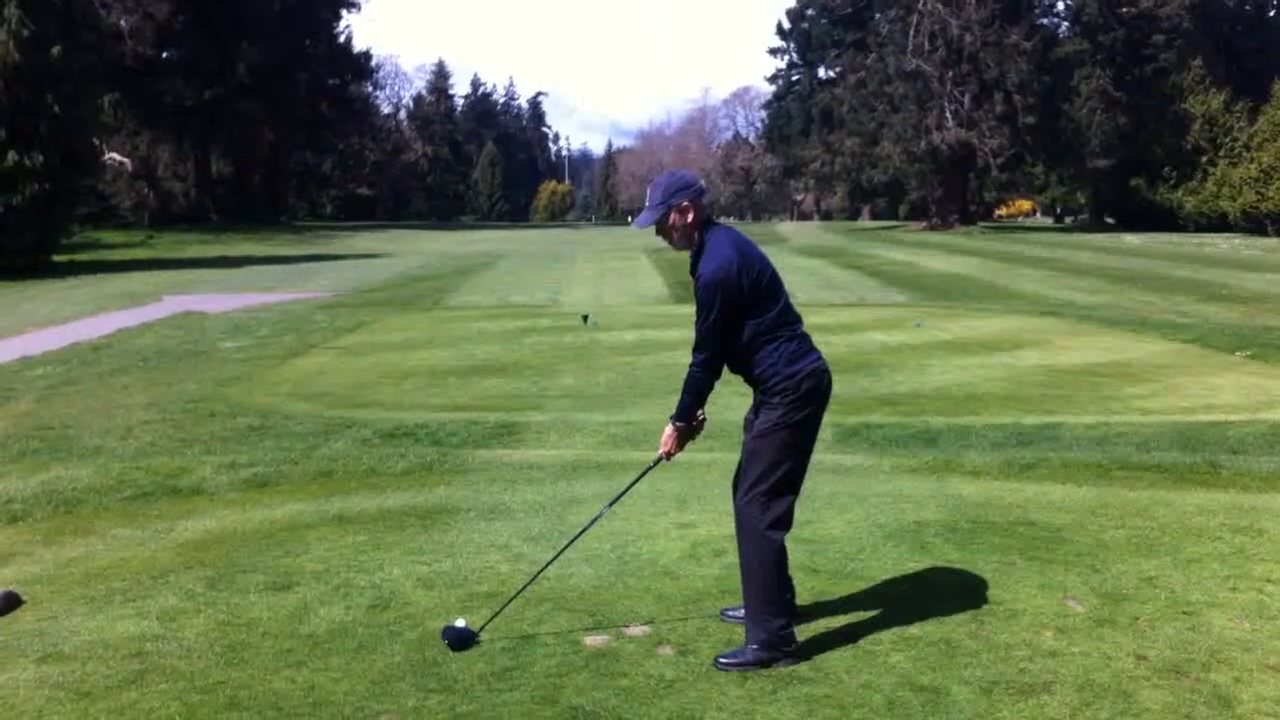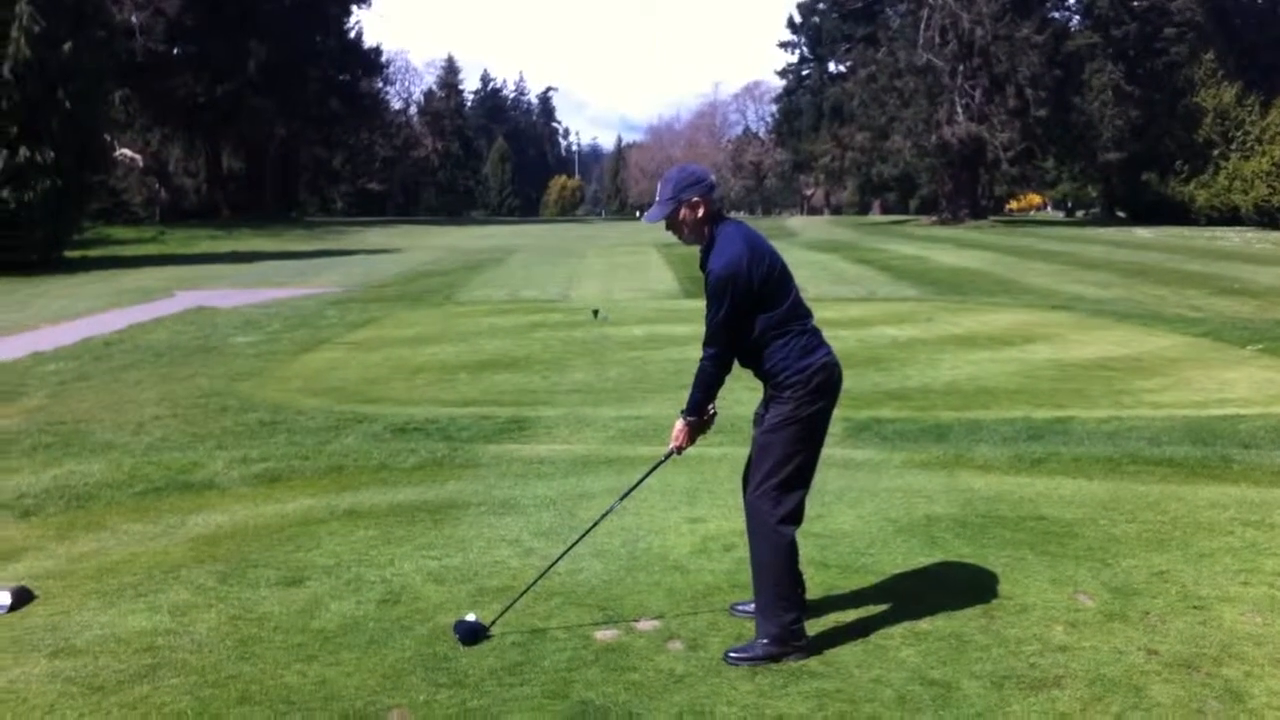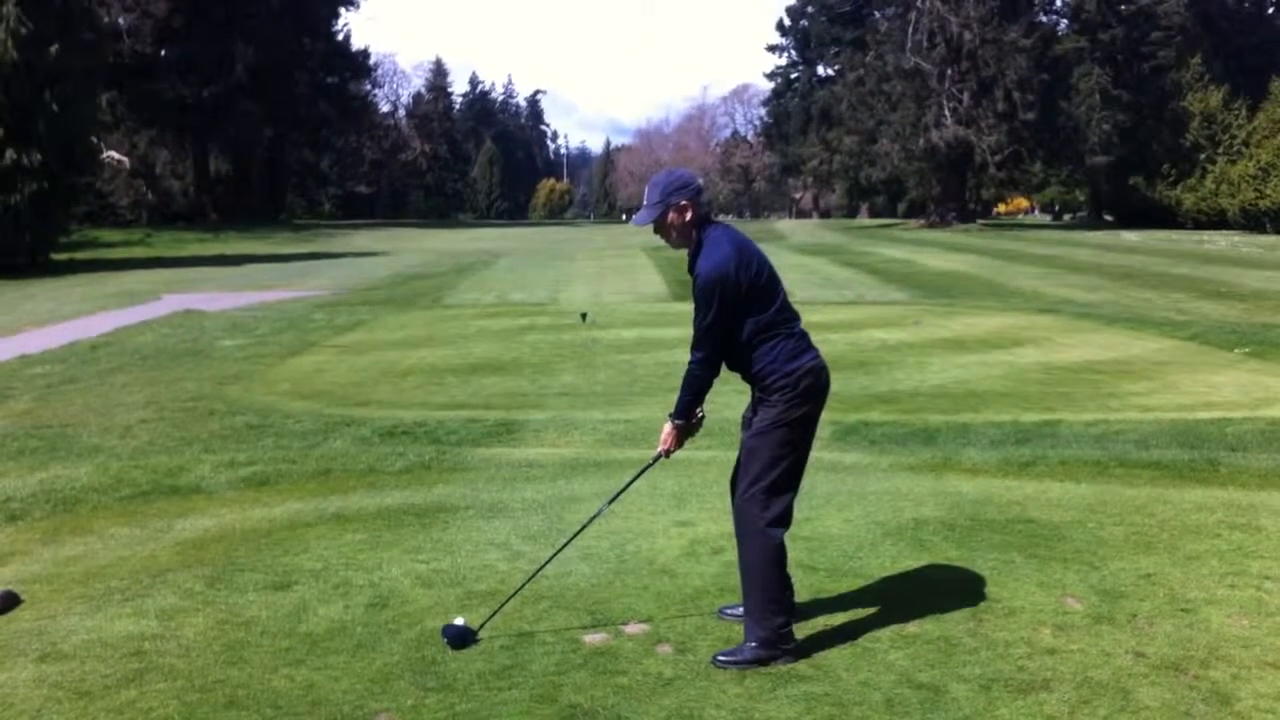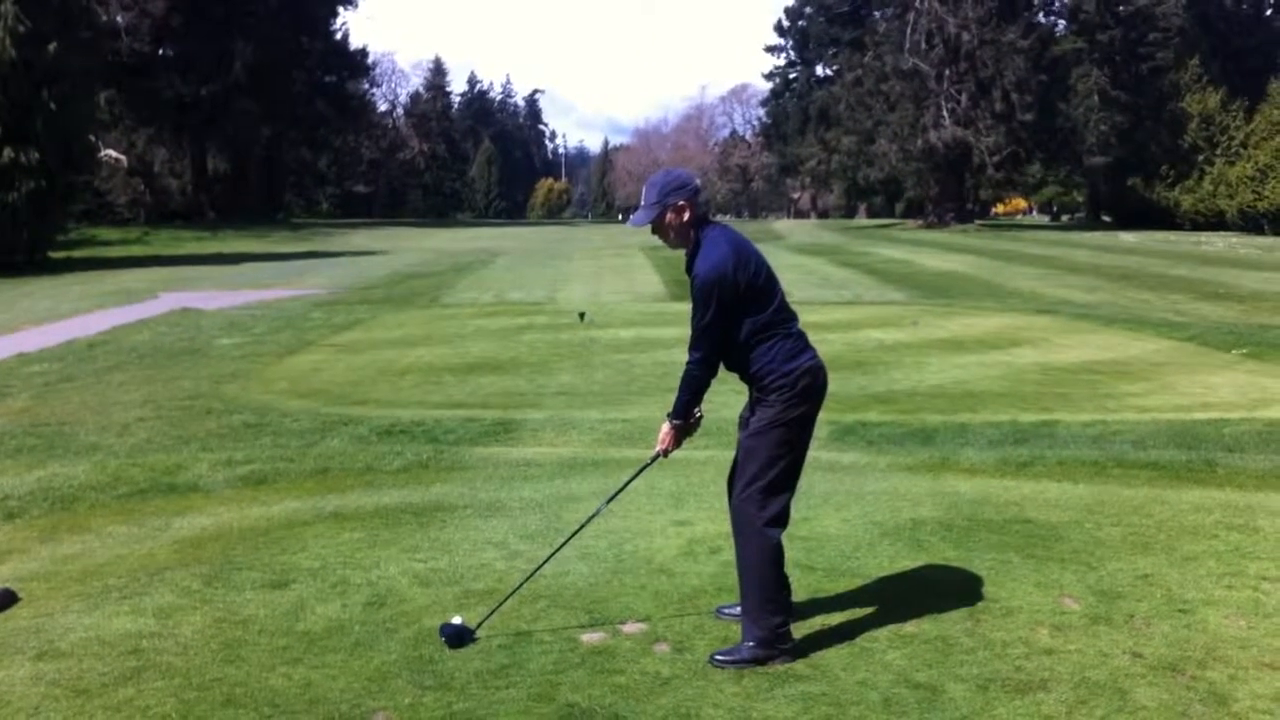
dt=0.4s
person 1, frame 1
left shoulder: (718, 264)
right shoulder: (722, 246)
left elbow: (709, 354)
right elbow: (716, 348)
left wrist: (680, 419)
right wrist: (692, 410)
left hip: (791, 388)
right hip: (786, 382)
left knee: (758, 505)
right knee: (753, 495)
left ankle: (772, 638)
right ankle: (771, 603)
person 1, frame 2
left shoulder: (728, 259)
right shoulder: (732, 240)
left elbow: (719, 349)
right elbow: (727, 342)
left wrist: (692, 414)
right wrist: (703, 404)
left hip: (800, 383)
right hip: (795, 377)
left knee: (768, 500)
right knee: (762, 490)
left ankle: (782, 632)
right ankle: (781, 597)
person 1, frame 3
left shoulder: (716, 263)
right shoulder: (720, 244)
left elbow: (706, 352)
right elbow: (714, 346)
left wrist: (679, 418)
right wrist: (691, 408)
left hip: (789, 386)
right hip: (783, 380)
left knee: (758, 503)
right knee: (749, 492)
left ankle: (771, 636)
right ankle: (768, 601)
person 1, frame 4
left shoulder: (714, 263)
right shoulder: (718, 244)
left elbow: (705, 353)
right elbow: (712, 346)
left wrist: (677, 418)
right wrist: (689, 408)
left hip: (786, 386)
right hip: (780, 381)
left knee: (755, 504)
right knee: (746, 493)
left ankle: (768, 636)
right ankle: (765, 601)
